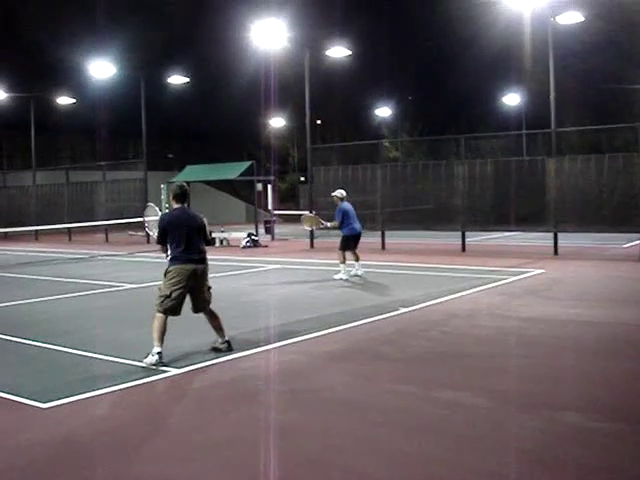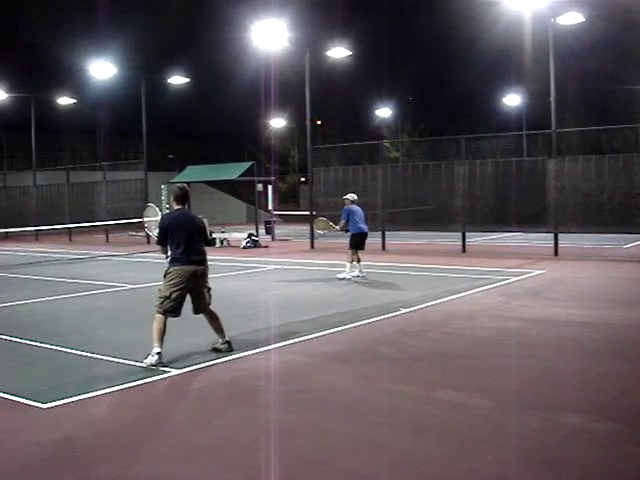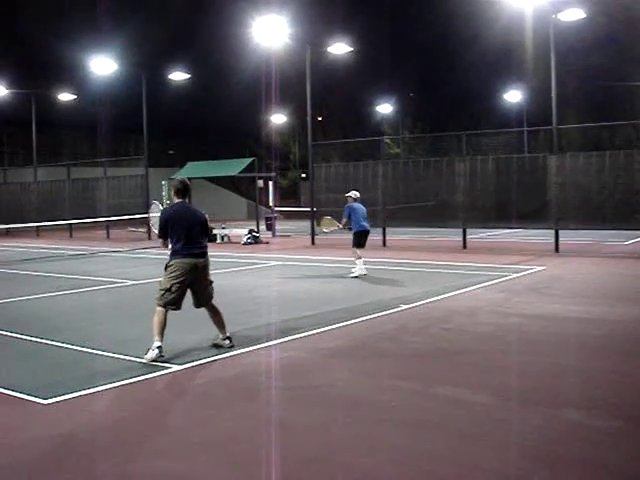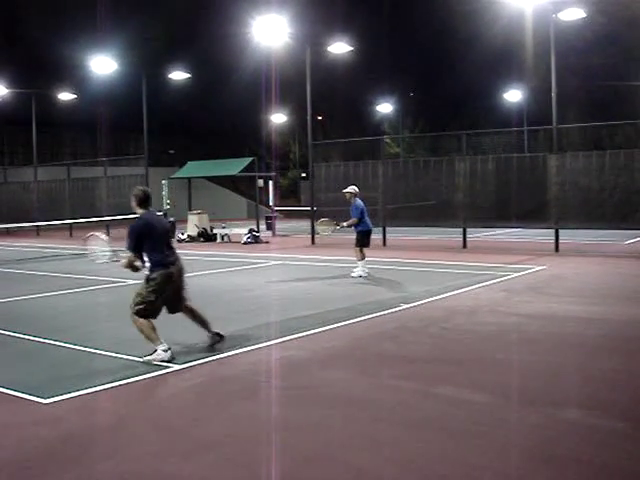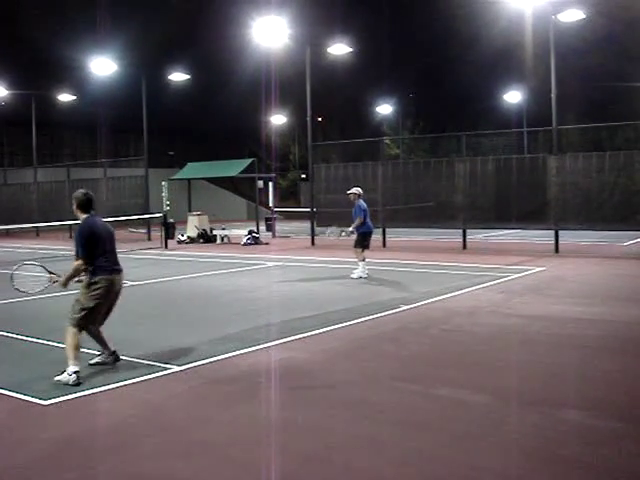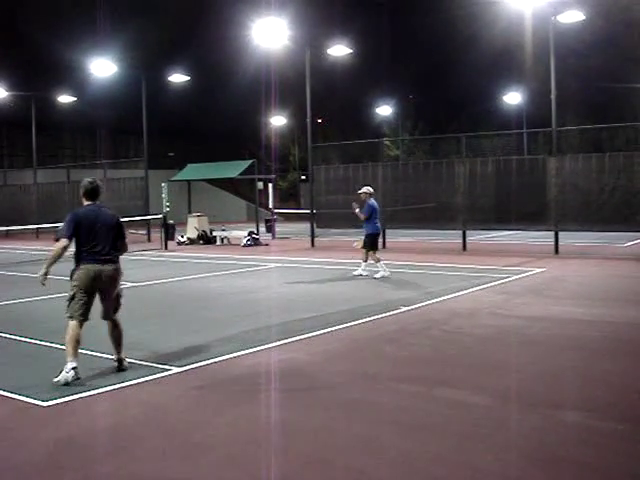
dt=0.5s
person 1, frame 1
left shoulder: (166, 218)
right shoulder: (197, 219)
left elbow: (163, 249)
right elbow: (205, 244)
left hip: (179, 267)
right hip: (200, 265)
left knee: (162, 311)
right knee: (205, 308)
left ankle: (157, 352)
right ankle: (223, 341)
person 1, frame 2
left shoulder: (166, 219)
right shoulder: (198, 220)
left elbow: (164, 250)
left hip: (179, 268)
right hip: (200, 267)
left knee: (161, 312)
right knee: (205, 308)
left ankle: (156, 352)
right ankle: (224, 341)
person 1, frame 3
left shoulder: (167, 213)
right shoulder: (199, 214)
left elbow: (165, 243)
right elbow: (205, 240)
left hip: (179, 262)
right hip: (201, 261)
left knee: (162, 306)
right knee: (207, 303)
left ankle: (157, 347)
right ankle: (225, 337)
person 1, frame 4
left shoulder: (137, 225)
right shoulder: (161, 220)
left elbow: (134, 256)
left wrist: (128, 264)
right wrist: (142, 262)
left hip: (159, 273)
right hip: (175, 267)
left knee: (138, 314)
right knee: (182, 305)
left ankle: (162, 349)
right ankle: (213, 333)
person 1, frame 5
left shoulder: (84, 228)
right shoulder: (103, 225)
left elbow: (81, 263)
left wrist: (65, 280)
right wrist: (85, 272)
left hip: (100, 280)
right hip: (116, 278)
left knee: (75, 325)
right knee: (89, 322)
left ankle: (73, 371)
right ankle: (109, 353)
person 1, frame 6
left shoulder: (76, 216)
right shoulder: (112, 216)
left elbow: (63, 244)
right elbow: (123, 248)
left wrist: (46, 268)
left hip: (86, 269)
right hip: (111, 269)
left knee: (75, 320)
right knee: (111, 317)
left ankle: (71, 368)
right ankle: (120, 359)
